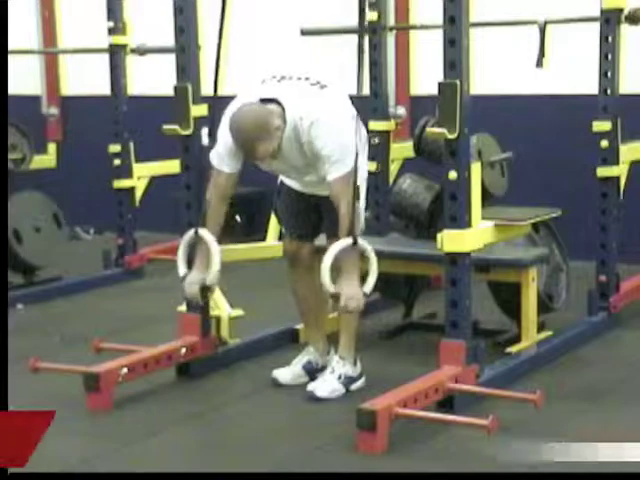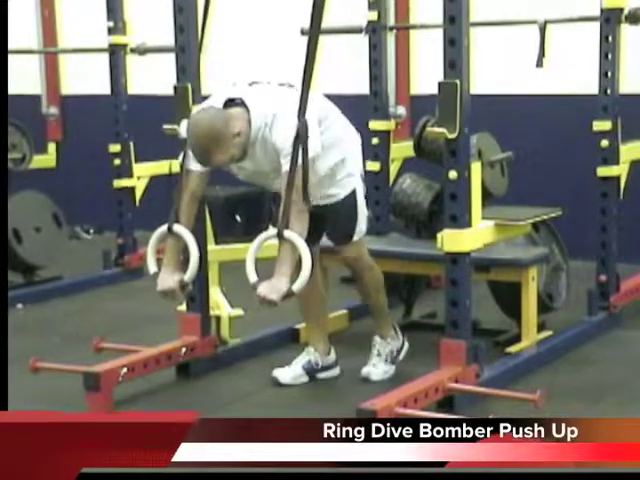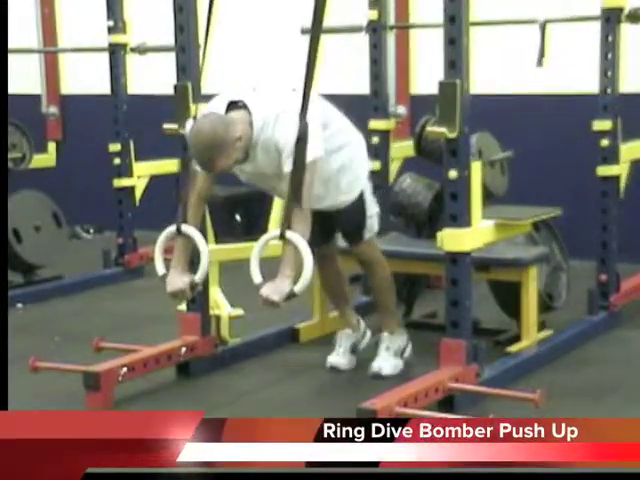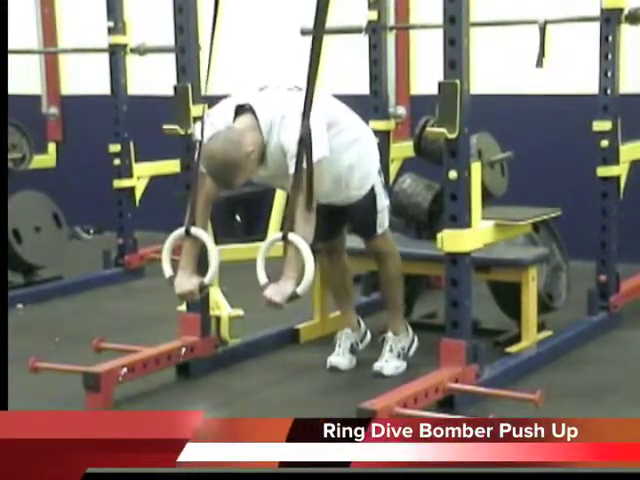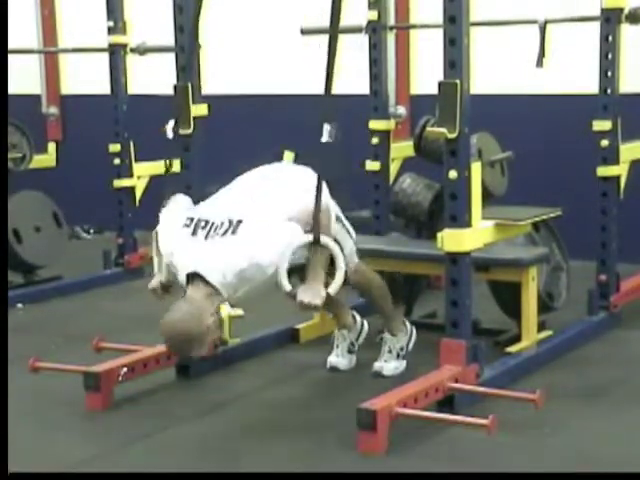
dt=1s
person 1, frame 1
left shoulder: (321, 123)
right shoulder: (232, 126)
left elbow: (344, 204)
right elbow: (218, 195)
left wrist: (350, 279)
right wrist: (200, 266)
left hip: (342, 169)
right hip: (295, 176)
left knee: (340, 254)
right knee: (296, 254)
left ankle: (347, 362)
right ankle: (317, 352)
person 1, frame 2
left shoulder: (285, 122)
right shoulder: (206, 127)
left elbow: (297, 202)
right elbow: (188, 196)
left wrist: (280, 278)
right wrist: (170, 267)
left hip: (335, 169)
right hip: (288, 179)
left knee: (351, 255)
left ankle: (389, 338)
right ankle: (320, 353)
person 1, frame 3
left shoulder: (287, 124)
right shoulder: (208, 128)
left elbow: (300, 202)
right elbow: (195, 198)
left wrist: (285, 278)
right wrist: (179, 268)
left hip: (342, 169)
right hip: (298, 183)
left knee: (364, 251)
right knee: (322, 254)
left ankle: (394, 335)
right ankle: (352, 328)
person 1, frame 4
left shoulder: (295, 125)
right shoulder: (215, 127)
left elbow: (305, 205)
right elbow: (201, 199)
left wrist: (288, 279)
right wrist: (186, 270)
left hip: (353, 162)
right hip: (317, 176)
left knee: (378, 245)
right knee: (327, 248)
left ankle: (400, 334)
right ankle: (352, 329)
person 1, frame 5
left shoulder: (247, 264)
right shoulder: (170, 246)
left elbow: (315, 208)
right elbow: (176, 202)
left wrist: (315, 282)
right wrist: (160, 273)
left knee: (349, 270)
left ankle: (398, 332)
right ankle: (348, 327)
